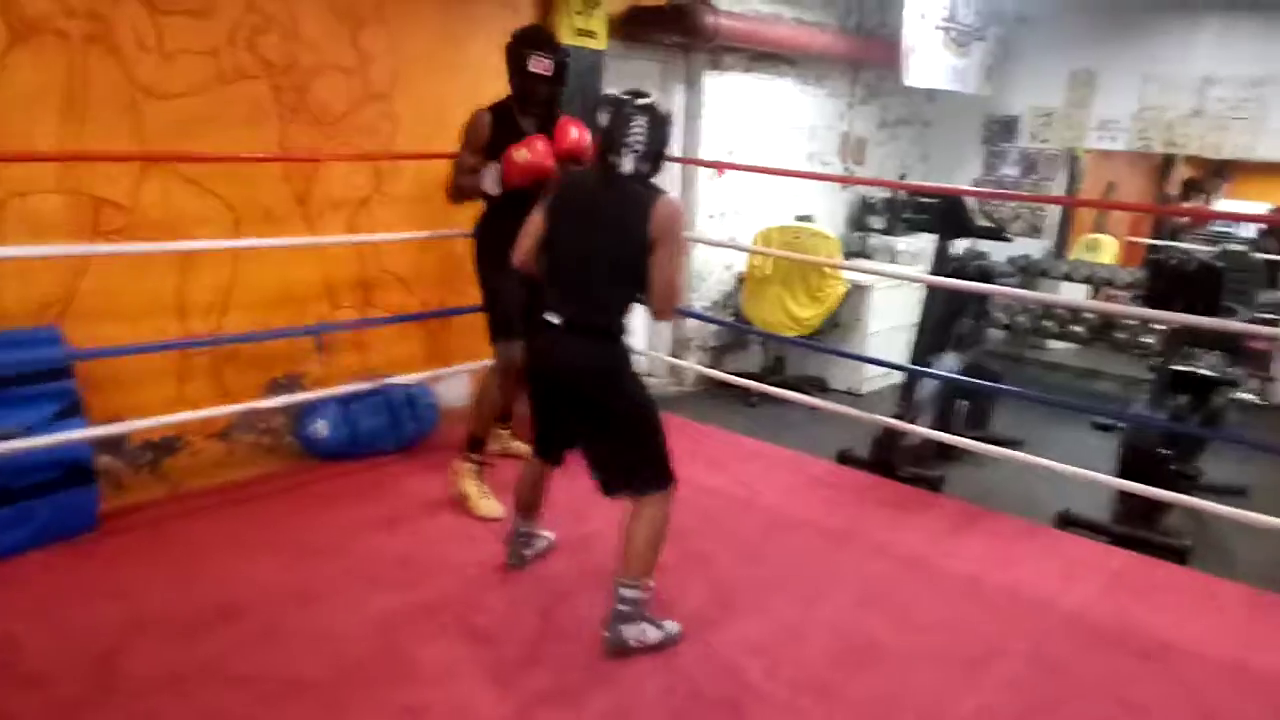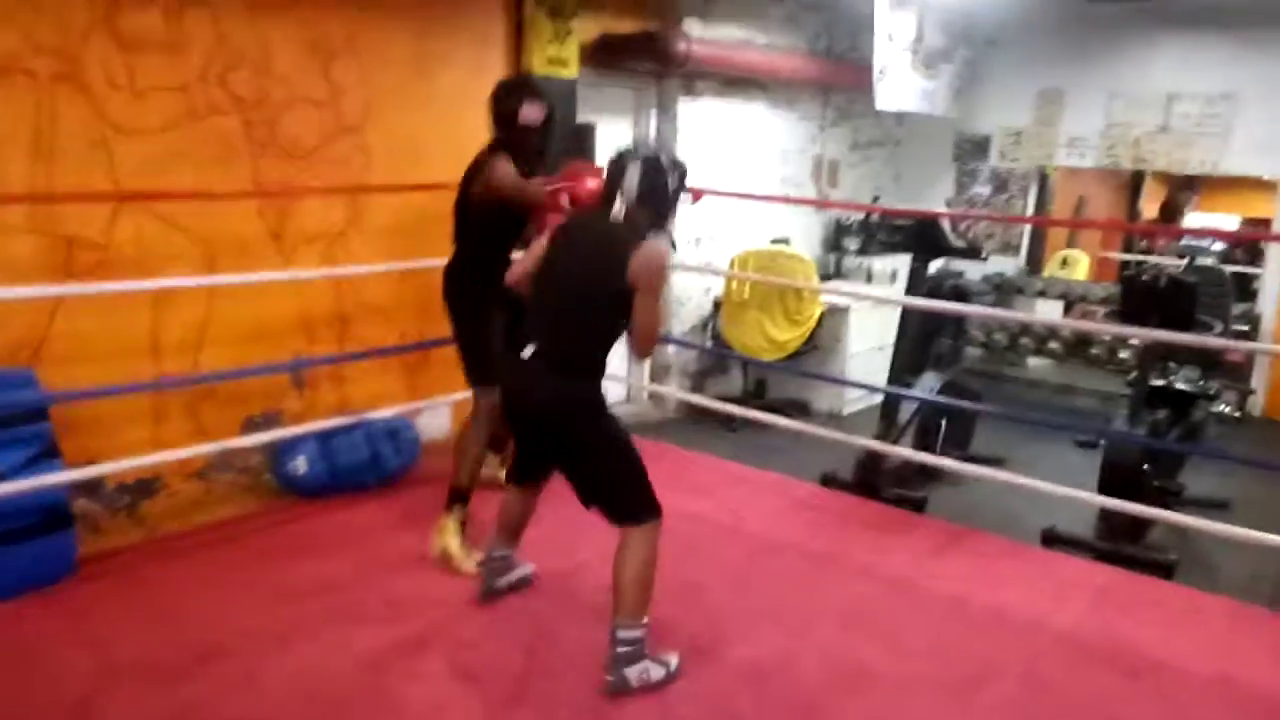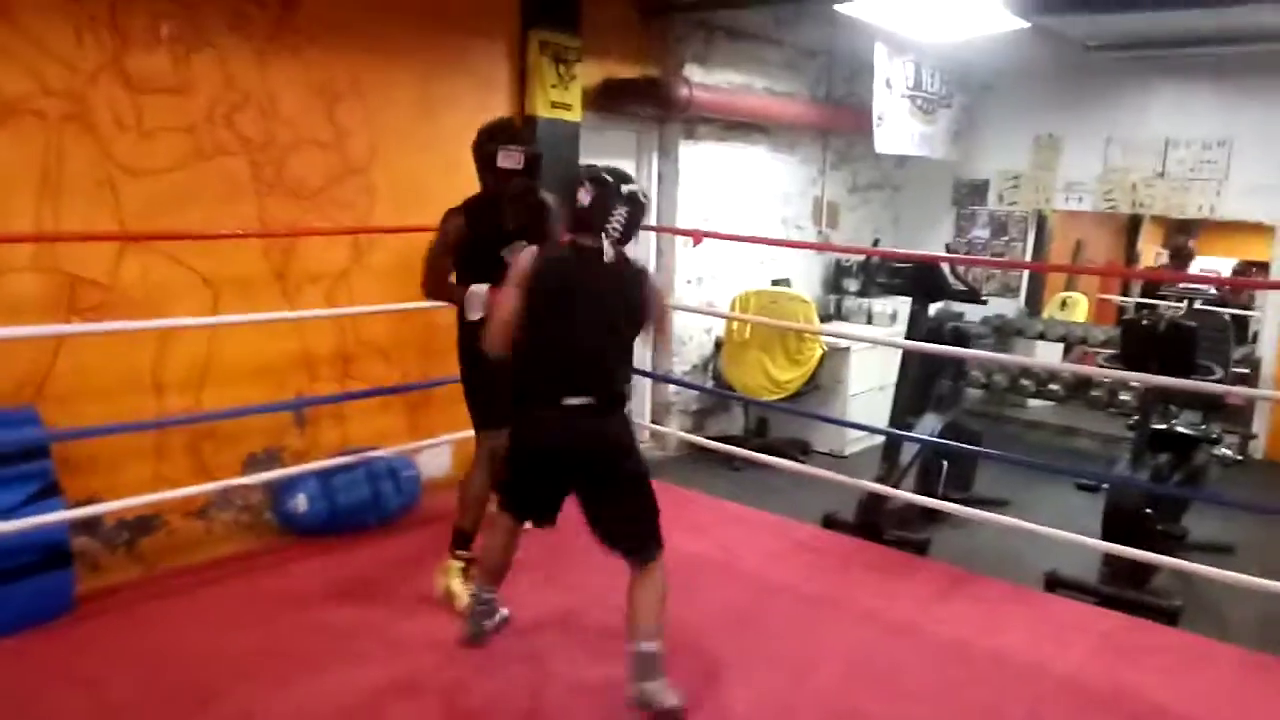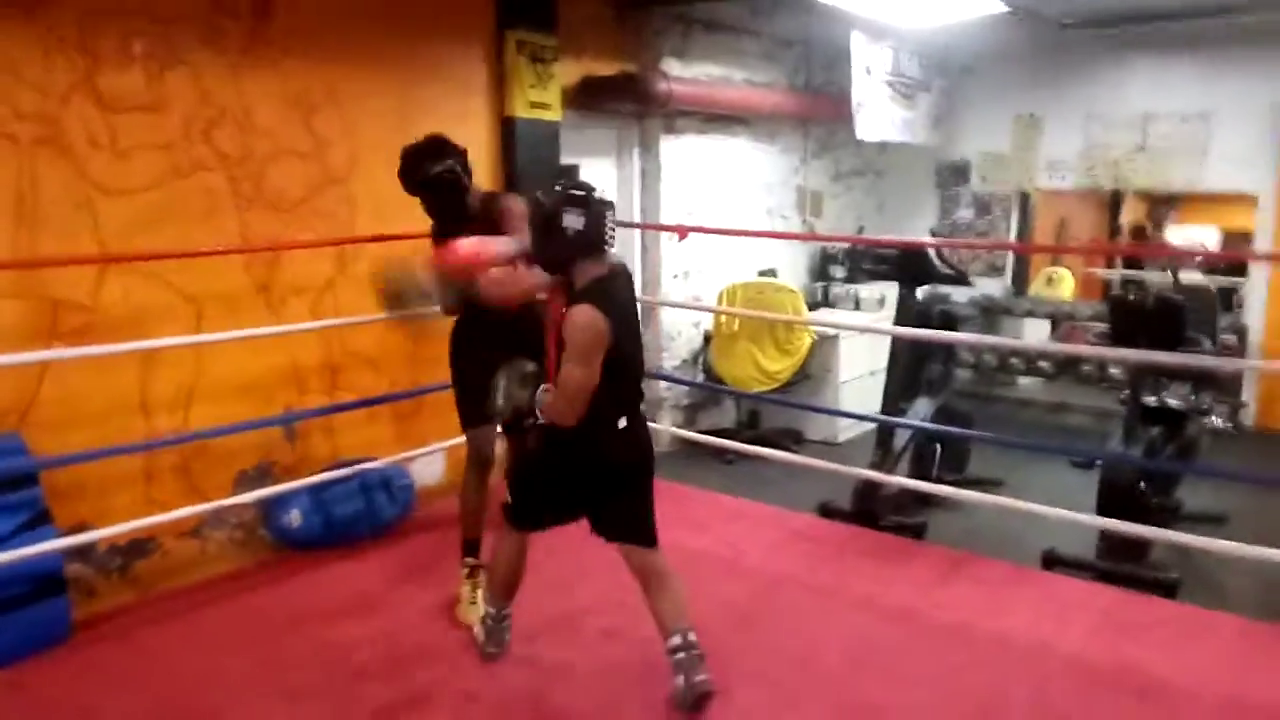
dt=0.2s
person 1, frame 1
left shoulder: (565, 189)
right shoulder: (661, 209)
left elbow: (523, 260)
right elbow: (663, 305)
left hip: (548, 343)
right hip: (598, 355)
left knee: (546, 451)
right knee: (649, 487)
left ankle: (523, 538)
right ankle: (628, 615)
person 1, frame 2
left shoulder: (570, 227)
right shoulder: (648, 254)
left elbow: (517, 279)
right elbow: (642, 345)
left hip: (523, 378)
right hip: (571, 393)
left knee: (528, 476)
right knee: (641, 520)
left ankle: (497, 566)
right ankle: (628, 655)
person 1, frame 3
left shoulder: (536, 263)
right shoulder: (639, 285)
left elbow: (496, 345)
left hip: (538, 423)
right hip: (602, 432)
left knee: (510, 512)
right knee: (646, 556)
left ankle: (482, 612)
right ankle: (650, 674)
person 1, frame 4
left shoulder: (587, 316)
right shoulder: (613, 275)
left elbow: (565, 413)
left wrist: (521, 394)
left hip: (580, 445)
right hip: (627, 439)
left knee: (515, 522)
right knee: (647, 557)
left ankle: (495, 626)
right ankle: (689, 665)
person 2, frame 1
left shoulder: (558, 126)
right shoulder: (488, 121)
right elbow: (456, 187)
left wrist: (577, 169)
right wrist: (498, 177)
right hip: (499, 247)
left knee: (525, 349)
right knee: (509, 355)
left ankle: (501, 430)
right ankle: (471, 466)
person 2, frame 2
left shoulder: (515, 166)
right shoulder: (497, 166)
right elbow: (525, 197)
left hip: (495, 282)
right hip: (472, 289)
right knee: (492, 398)
left ankle: (493, 459)
right ankle: (450, 523)
person 2, frame 3
left shoulder: (533, 214)
right shoulder: (462, 220)
right elbow: (432, 284)
right wrist: (475, 298)
right hip: (484, 338)
right knee: (493, 446)
right ankle: (456, 564)
person 2, frame 4
left shoulder: (506, 208)
right shoulder: (445, 228)
left elbow: (523, 245)
right elbow: (451, 296)
right wrist: (466, 288)
left hip: (521, 336)
right hip: (475, 341)
right knee: (480, 453)
right ankle: (471, 571)
